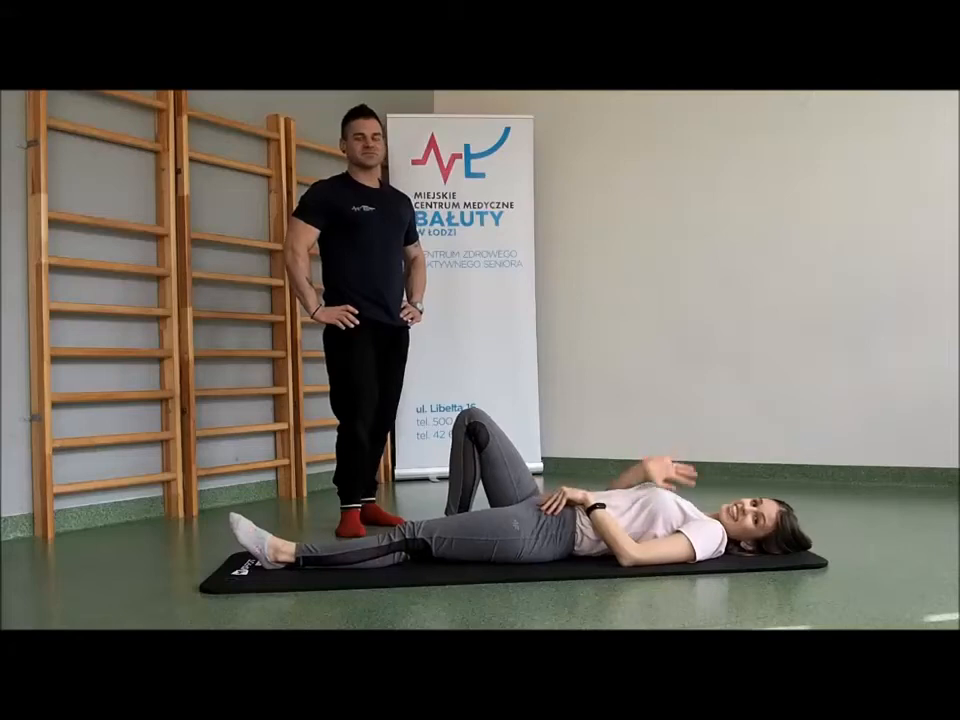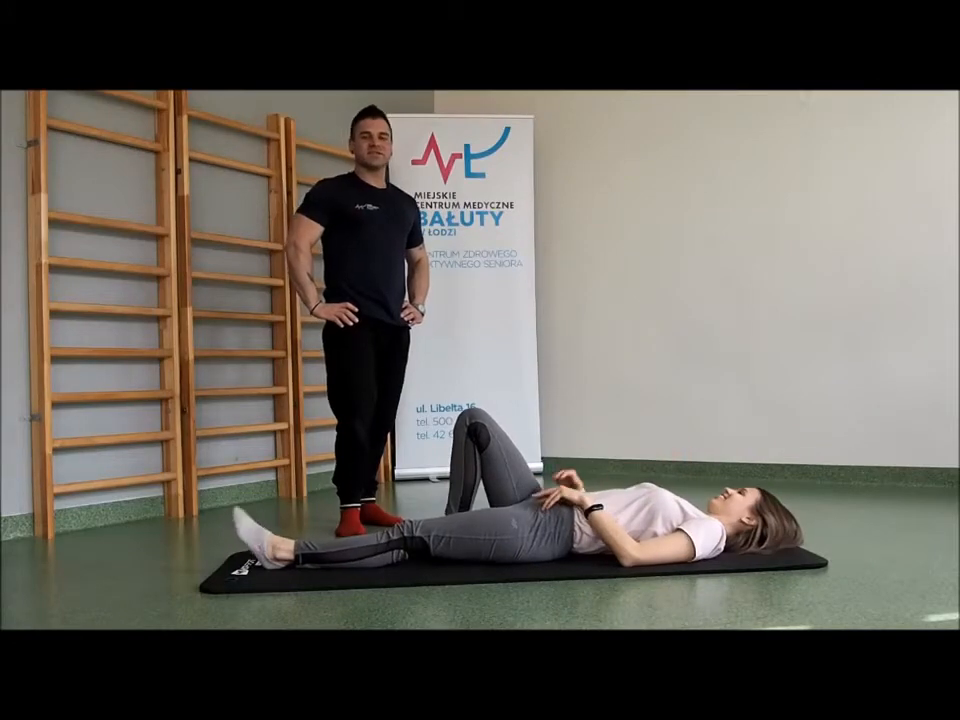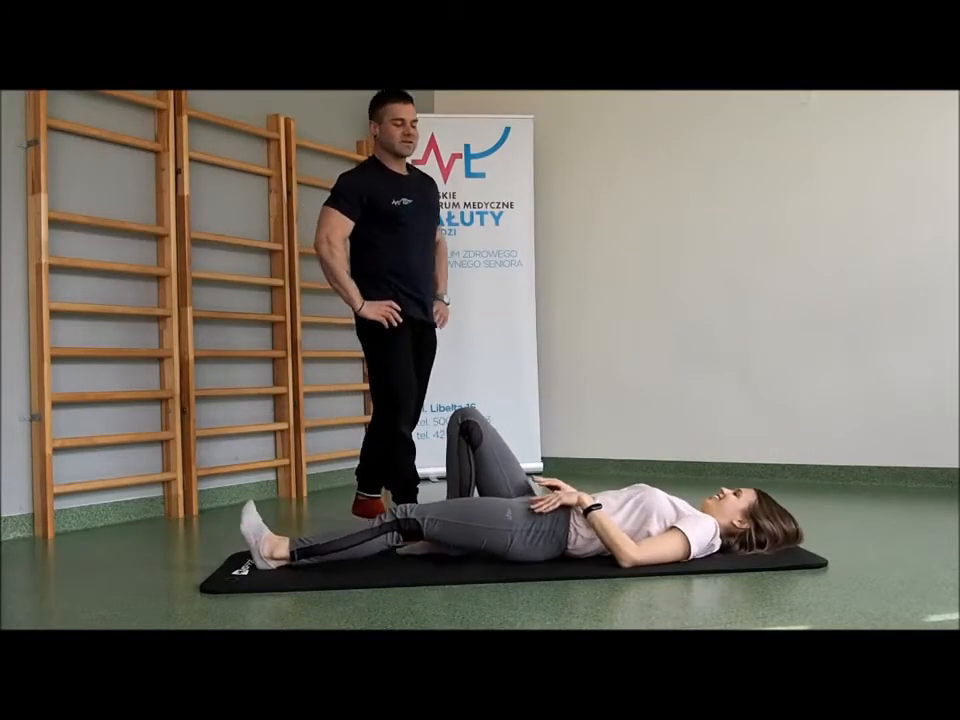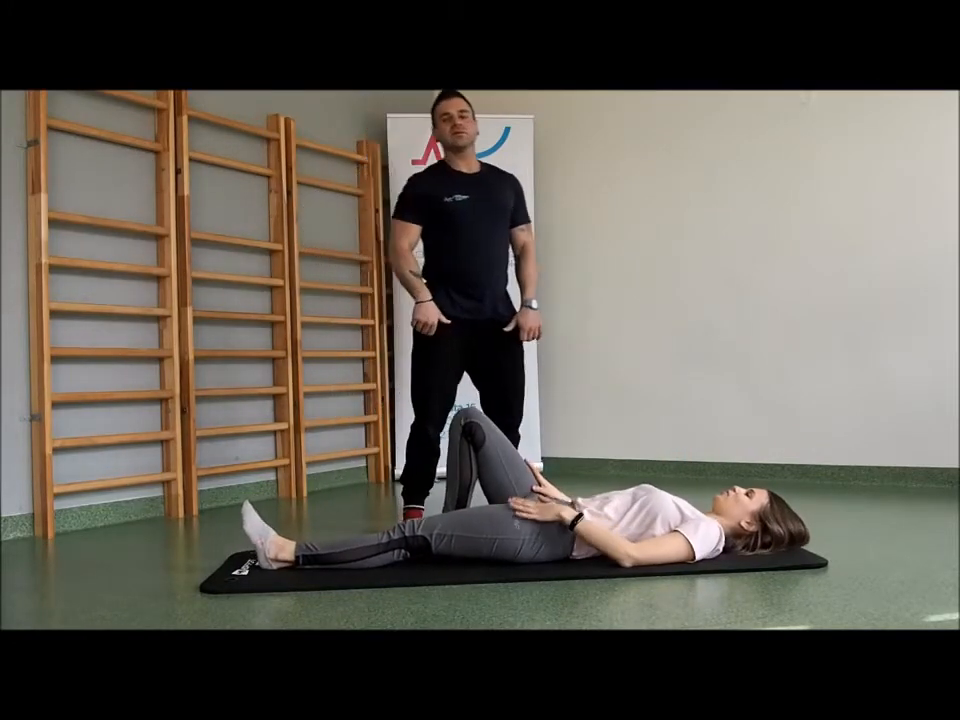
dt=1s
person 1, frame 1
left shoulder: (709, 538)
right shoulder: (697, 515)
left elbow: (630, 554)
left wrist: (586, 499)
right wrist: (647, 470)
left hip: (545, 534)
right hip: (544, 508)
left knee: (410, 537)
right knee: (472, 422)
left ankle: (288, 553)
right ankle: (453, 533)
person 1, frame 2
left shoulder: (709, 536)
right shoulder: (691, 514)
left elbow: (633, 555)
left wrist: (586, 502)
right wrist: (579, 485)
left hip: (546, 535)
right hip: (545, 507)
left knee: (411, 535)
right knee: (474, 421)
left ankle: (288, 551)
right ankle: (452, 535)
person 1, frame 3
left shoulder: (703, 534)
right shoulder: (686, 514)
left elbow: (631, 556)
left wrist: (582, 502)
right wrist: (571, 490)
left hip: (541, 532)
right hip: (542, 508)
left knee: (404, 518)
right knee: (466, 421)
left ankle: (282, 550)
right ankle: (449, 537)
person 1, frame 4
left shoulder: (707, 537)
right shoulder: (691, 517)
left elbow: (629, 555)
left wrist: (566, 515)
right wrist: (557, 493)
left hip: (548, 536)
right hip: (552, 510)
left knee: (410, 536)
right knee: (468, 420)
left ankle: (290, 553)
right ankle: (450, 534)
person 2, frame 1
left shoulder: (399, 201)
right shoulder: (327, 194)
left elbow: (415, 257)
right elbow: (294, 251)
left wrist: (416, 302)
right wrist: (316, 308)
left hip: (394, 327)
right hip: (351, 327)
left knee: (382, 418)
right knee: (357, 416)
left ankle: (367, 500)
right ankle: (350, 509)
person 2, frame 2
left shoulder: (405, 203)
right shoulder: (331, 192)
left elbow: (419, 259)
right elbow: (296, 247)
left wrist: (418, 304)
right wrist: (316, 304)
left hip: (395, 326)
right hip: (351, 323)
left knee: (382, 417)
right knee: (356, 414)
left ankle: (366, 500)
right ankle: (349, 510)
person 2, frame 3
left shoulder: (426, 184)
right shoulder: (358, 182)
right elbow: (328, 243)
left wrist: (440, 295)
right wrist: (360, 303)
left hip: (422, 317)
right hip: (384, 315)
left knee: (404, 413)
right knee: (397, 411)
left ankle: (368, 495)
right ankle: (407, 508)
person 2, frame 4
left shoulder: (506, 183)
right shoulder: (424, 185)
left elbow: (525, 246)
right elbow: (400, 248)
left wrist: (529, 304)
right wrist: (423, 299)
left hip: (499, 319)
right hip: (444, 319)
left knee: (507, 417)
right knee: (430, 418)
right ankle: (413, 506)
